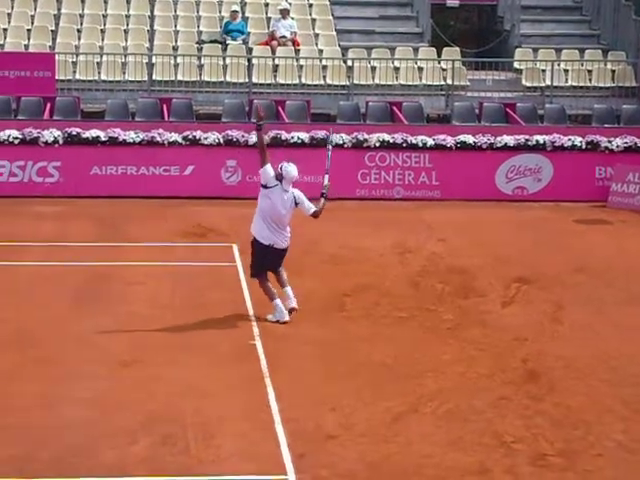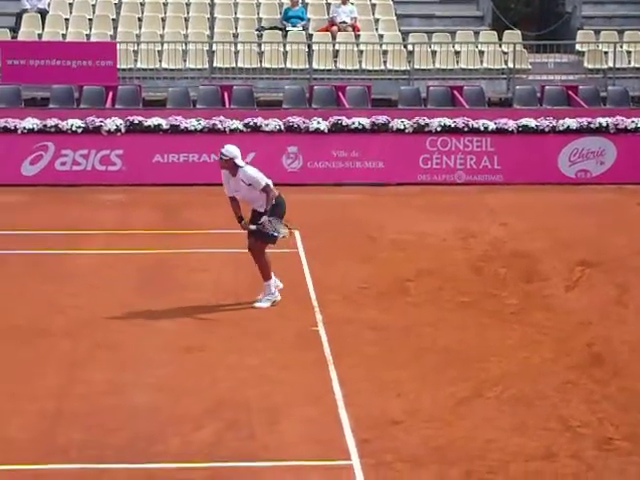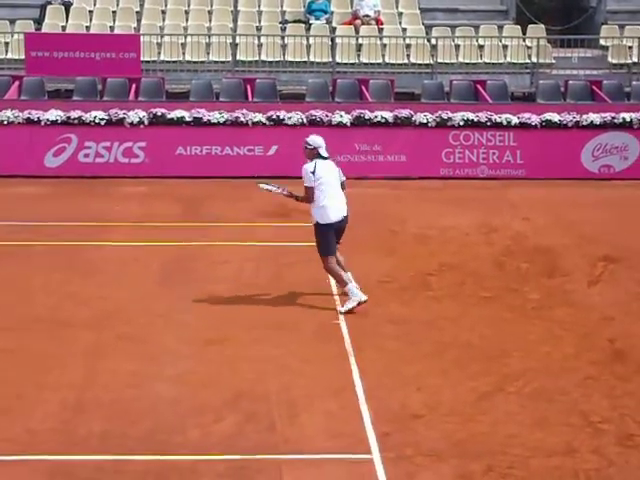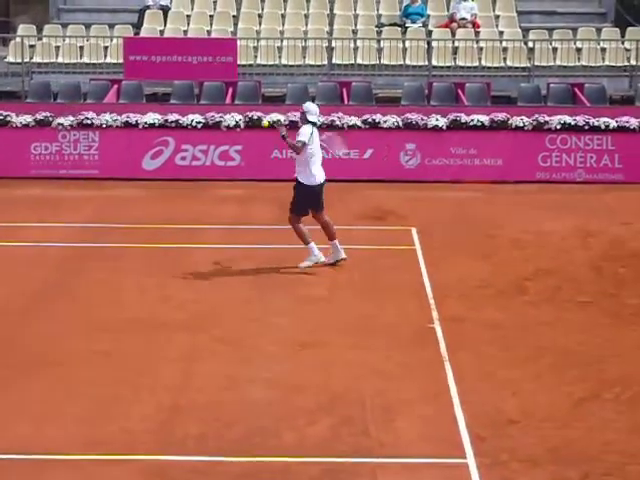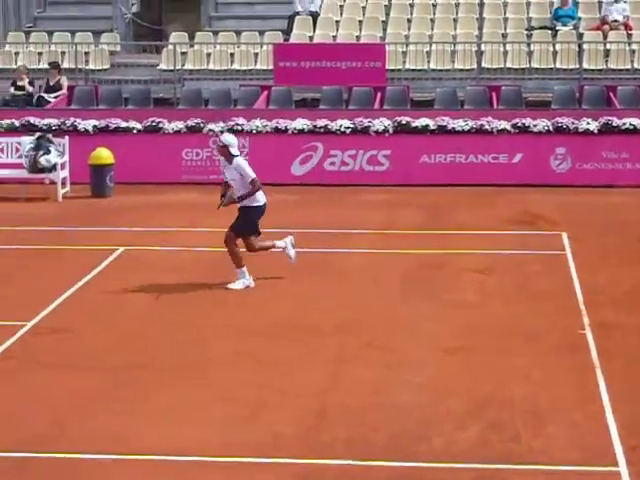
dt=1s
person 1, frame 1
left shoulder: (269, 183)
right shoulder: (295, 195)
left elbow: (262, 151)
right elbow: (316, 213)
left wrist: (259, 125)
right wrist: (323, 197)
left hip: (262, 241)
right hip: (282, 243)
left knee: (262, 277)
right knee: (277, 270)
left ankle: (280, 312)
right ankle: (290, 301)
person 1, frame 2
left shoulder: (249, 173)
right shoulder: (225, 174)
left elbow: (270, 192)
right elbow: (233, 199)
left wrist: (267, 213)
right wrist: (240, 219)
left hip: (274, 206)
right hip: (259, 208)
left knee: (258, 247)
right knee: (253, 247)
left ankle: (271, 293)
right ankle: (272, 283)
person 1, frame 3
left shoulder: (309, 167)
right shoulder: (331, 165)
left elbow: (309, 198)
right elbow: (343, 186)
left wrist: (295, 197)
left hip: (325, 220)
right hip: (341, 216)
left knee: (329, 263)
right knee: (330, 252)
left ankle: (355, 294)
right ankle: (350, 284)
person 1, frame 4
left shoulder: (305, 129)
right shoulder: (312, 130)
left elbow: (298, 149)
left wrist: (285, 136)
left hip: (306, 182)
right hip: (317, 180)
left knee: (294, 219)
right knee: (320, 216)
left ankle: (314, 254)
right ankle: (337, 252)
person 1, frame 5
left shoulder: (240, 163)
right shoulder: (225, 163)
left elbow: (257, 186)
right elbow: (226, 183)
left wrist: (236, 200)
right wrist: (223, 196)
left hip: (253, 206)
right hip: (247, 206)
left knee: (229, 240)
right knee: (252, 246)
left ankle: (244, 278)
right ankle: (285, 243)
